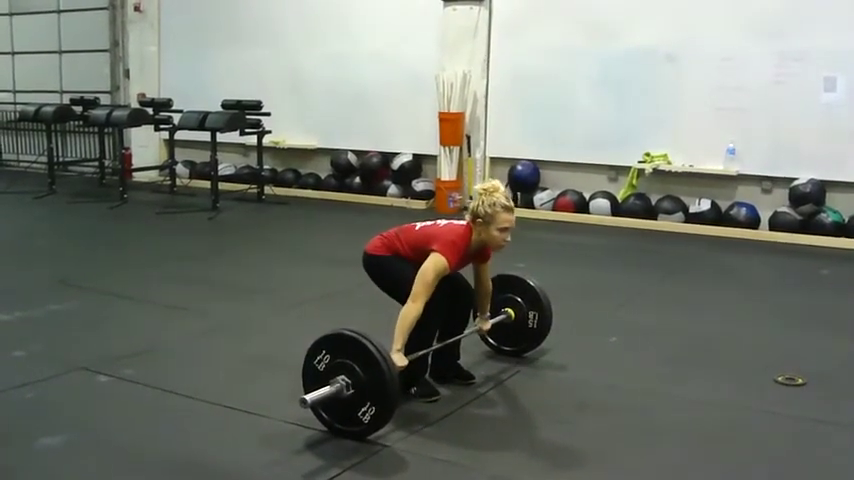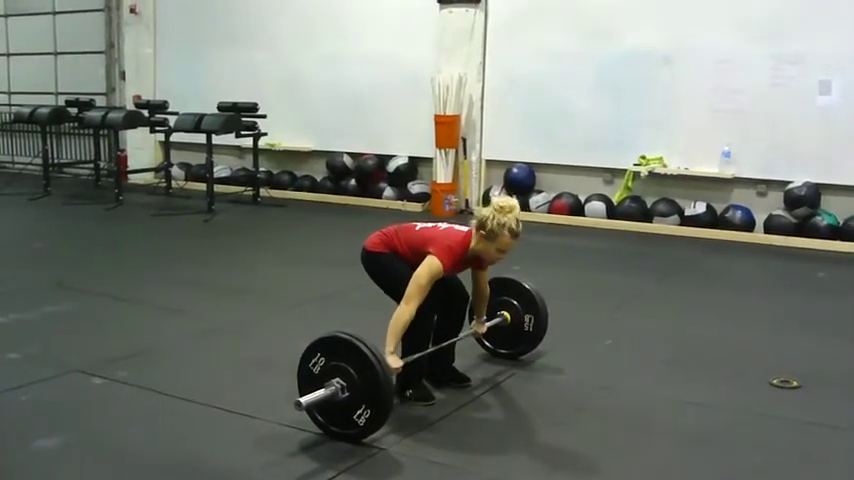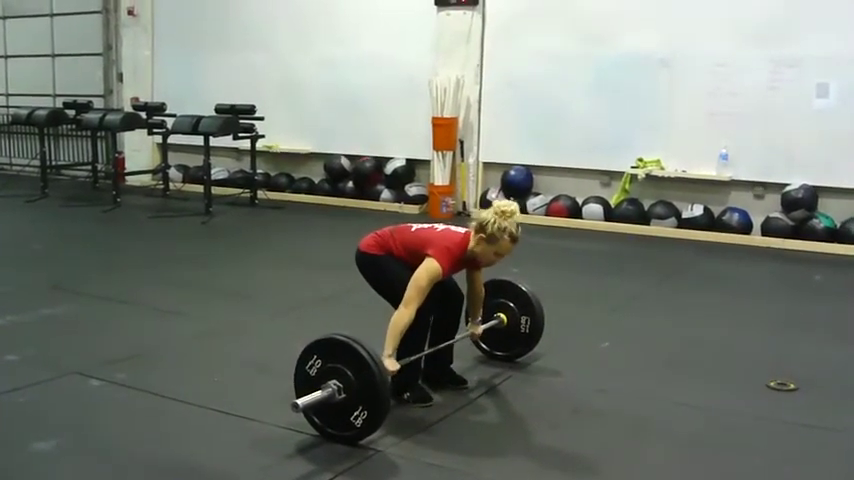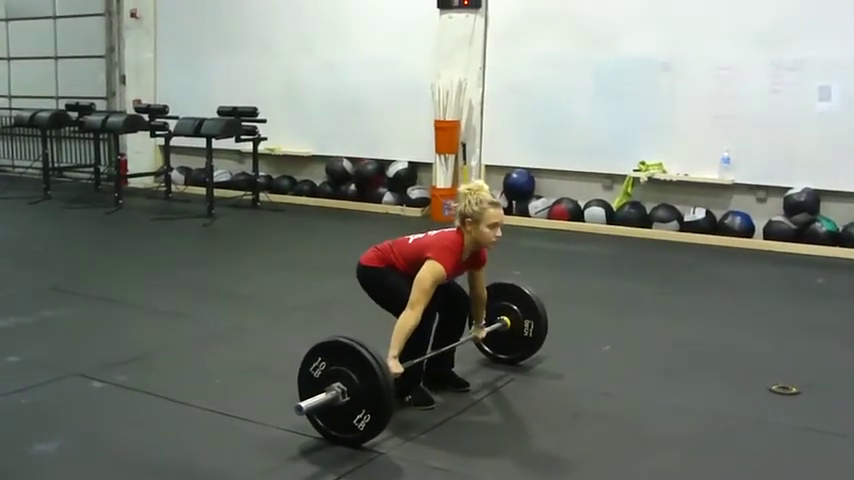
dt=0.5s
person 1, frame 1
left shoulder: (481, 241)
right shoulder: (451, 245)
left elbow: (483, 285)
right elbow: (415, 302)
left wrist: (483, 317)
right wrist: (397, 352)
left hip: (413, 256)
right hip: (381, 256)
left knee: (463, 295)
right knee: (432, 303)
left ankle: (445, 365)
right ankle: (411, 378)
person 1, frame 2
left shoulder: (479, 247)
right shoulder: (449, 249)
left elbow: (481, 289)
right elbow: (408, 304)
left wrist: (480, 320)
right wrist: (390, 353)
left hip: (408, 253)
right hip: (380, 252)
left knee: (458, 298)
right knee: (426, 304)
left ankle: (440, 368)
right ankle: (408, 381)
person 1, frame 3
left shoulder: (475, 248)
right shoulder: (447, 251)
left elbow: (476, 290)
right elbow: (407, 307)
left wrist: (475, 322)
right wrist: (388, 356)
left hip: (404, 254)
right hip: (374, 254)
left knee: (453, 298)
right knee: (422, 307)
left ankle: (437, 370)
right ankle: (404, 384)
person 1, frame 4
left shoulder: (476, 249)
right shoulder: (445, 252)
left elbow: (478, 293)
right elbow: (413, 310)
left wrist: (479, 325)
right wrist: (392, 358)
left hip: (406, 268)
right hip: (375, 268)
left knee: (459, 303)
right knee: (425, 313)
left ankle: (438, 372)
right ankle: (406, 386)
